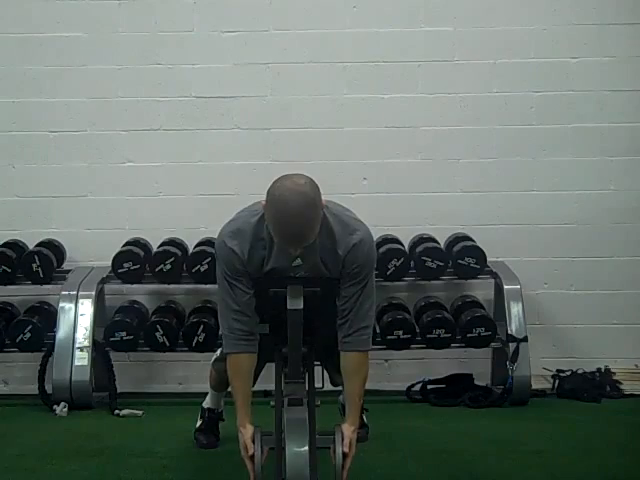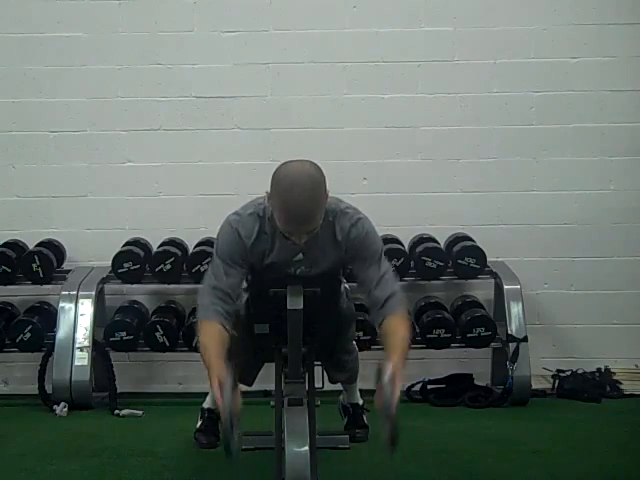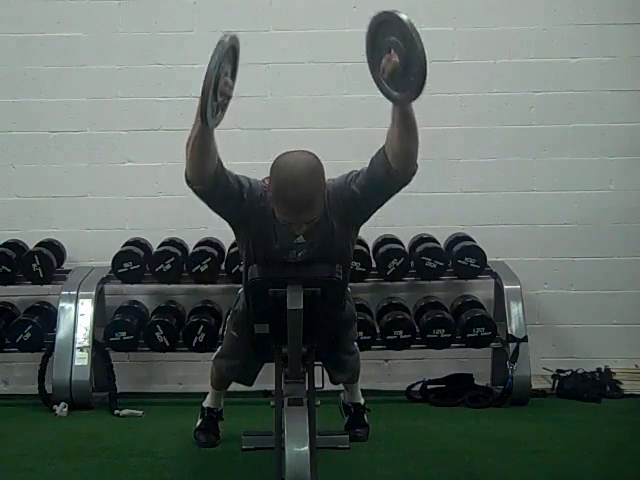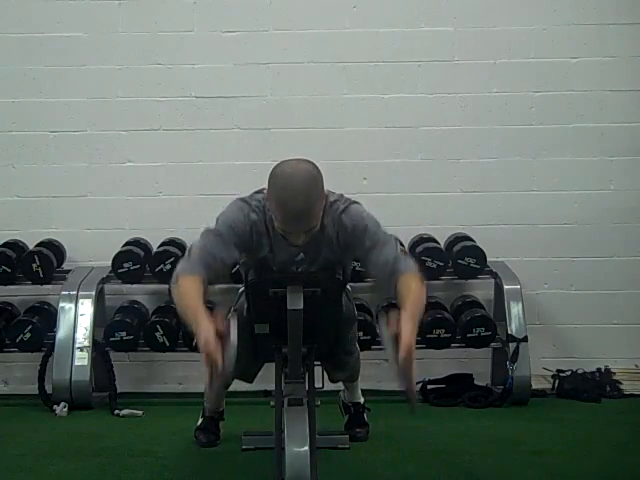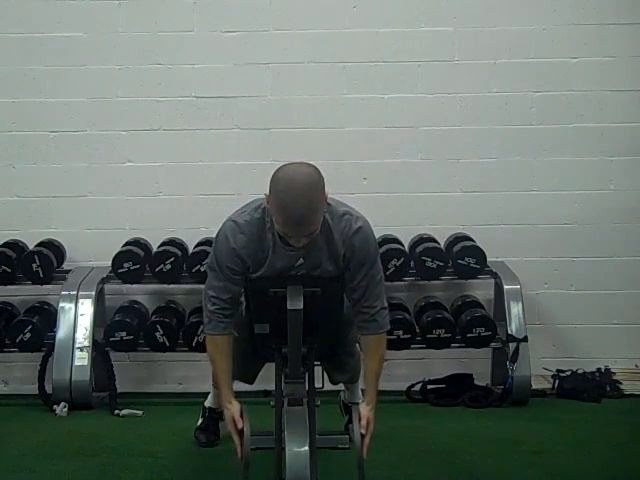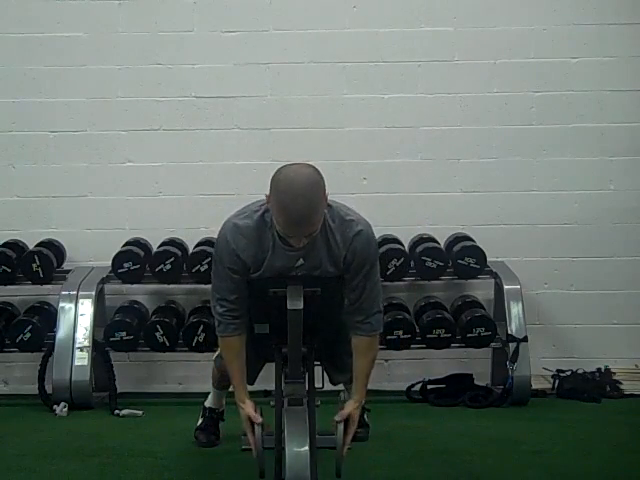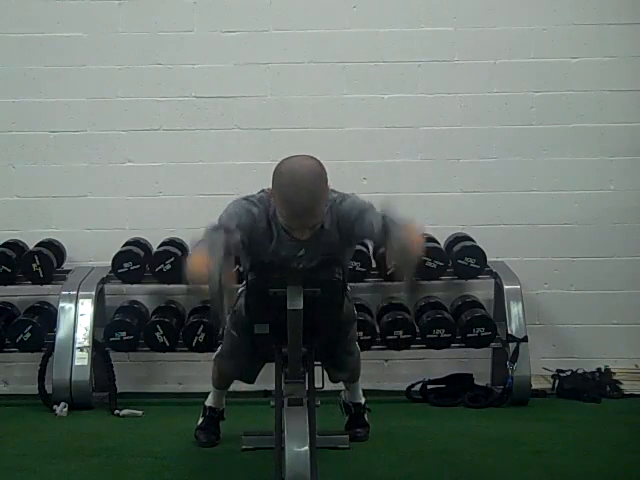
dt=0.5s
person 1, frame 1
left shoulder: (355, 239)
right shoulder: (235, 239)
left elbow: (355, 332)
right elbow: (239, 333)
left wrist: (352, 419)
right wrist: (243, 421)
right hip: (260, 307)
right knee: (229, 355)
left ankle: (348, 405)
right ankle: (211, 407)
person 1, frame 2
left shoulder: (352, 226)
right shoulder: (242, 227)
left elbow: (385, 294)
right elbow: (214, 301)
left wrist: (395, 365)
right wrist: (217, 374)
left knee: (345, 362)
right knee: (230, 358)
left ankle: (352, 401)
right ankle: (212, 406)
person 1, frame 3
left shoulder: (345, 200)
right shoulder: (249, 202)
left elbow: (400, 168)
right elbow: (200, 178)
left wrist: (401, 101)
left knee: (345, 364)
right knee: (229, 365)
left ankle: (353, 402)
right ankle: (212, 407)
person 1, frame 4
left shoulder: (348, 217)
right shoulder: (244, 215)
left elbow: (401, 269)
right elbow: (189, 270)
left wrist: (408, 321)
right wrist: (201, 323)
left knee: (346, 360)
right knee: (228, 357)
left ankle: (353, 401)
right ankle: (213, 406)
person 1, frame 5
left shoulder: (354, 231)
right shoulder: (236, 233)
left elbow: (372, 315)
right elbow: (218, 315)
left wrist: (370, 400)
right wrist: (227, 399)
right knee: (233, 359)
left ankle: (352, 399)
right ankle: (212, 404)
person 1, frame 6
left shoulder: (355, 234)
right shoulder: (237, 233)
left elbow: (366, 317)
right elbow: (229, 317)
left wrist: (358, 399)
right wrist: (242, 397)
left knee: (346, 361)
right knee: (229, 362)
left ankle: (347, 398)
right ankle: (213, 406)
person 1, frame 7
left shoulder: (346, 210)
right shoulder: (246, 213)
left elbow: (390, 229)
right elbow: (202, 256)
left wrist: (405, 242)
right wrist: (213, 270)
left knee: (346, 361)
right knee: (229, 361)
left ankle: (354, 401)
right ankle: (214, 406)
